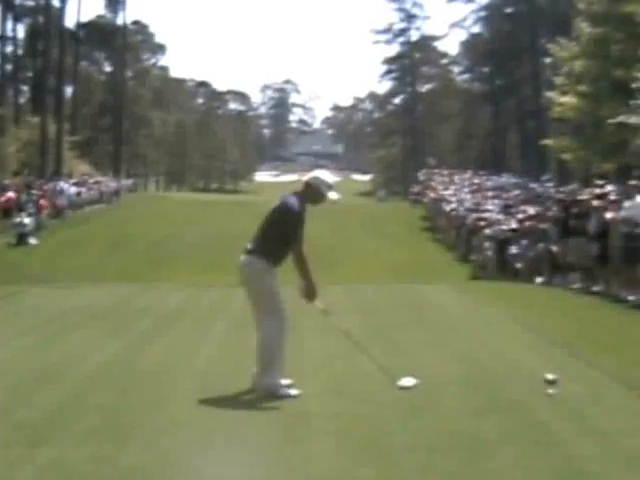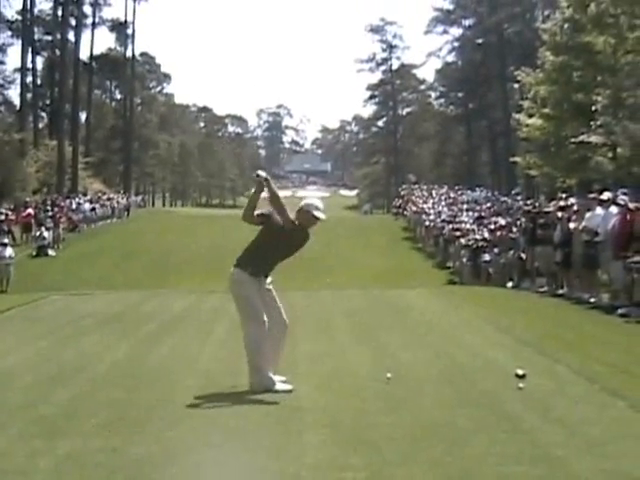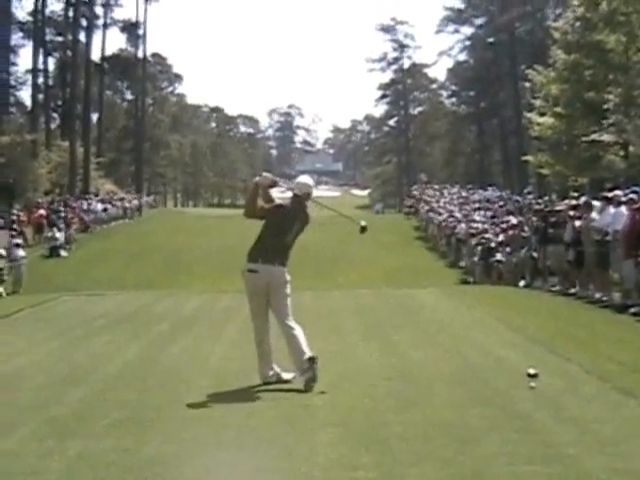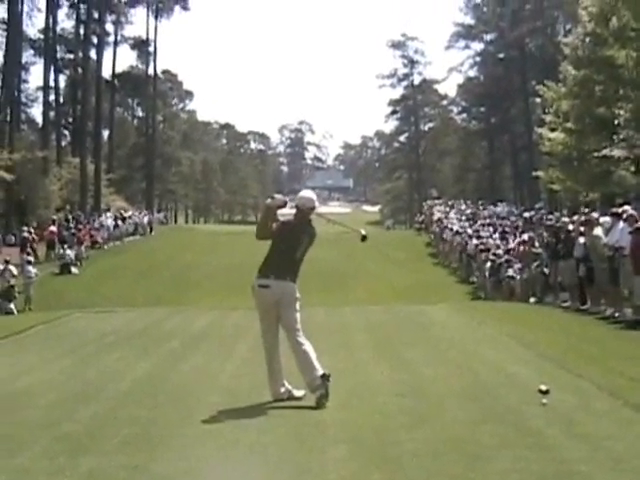
dt=1s
person 1, frame 1
left shoulder: (293, 204)
right shoulder: (294, 210)
left elbow: (296, 250)
right elbow: (298, 252)
left wrist: (306, 281)
right wrist: (309, 283)
left hip: (257, 264)
right hip: (258, 266)
left knee: (269, 321)
right knee: (275, 320)
left ankle: (265, 376)
right ankle: (269, 383)
person 1, frame 2
left shoulder: (302, 236)
right shoulder: (273, 217)
left elbow: (286, 220)
right elbow: (247, 217)
left wrist: (269, 185)
right wrist: (258, 190)
left hip: (261, 280)
right hip: (243, 276)
left knee: (279, 325)
right knee: (257, 325)
left ankle: (265, 372)
right ankle: (261, 380)
person 1, frame 3
left shoulder: (281, 209)
right shoulder: (304, 217)
left elbow: (249, 212)
left wrist: (257, 185)
right wrist: (264, 190)
left hip: (255, 269)
right hip: (278, 271)
left knee: (260, 324)
right knee: (286, 321)
left ankle: (268, 372)
right ankle: (306, 362)
person 1, frame 4
left shoulder: (288, 226)
right shoulder: (311, 232)
left elbow: (261, 234)
left wrist: (269, 207)
right wrist: (273, 212)
left hip: (266, 285)
right hip: (288, 287)
left knee: (270, 340)
right knee: (296, 337)
left ankle: (279, 389)
right ankle: (318, 380)
